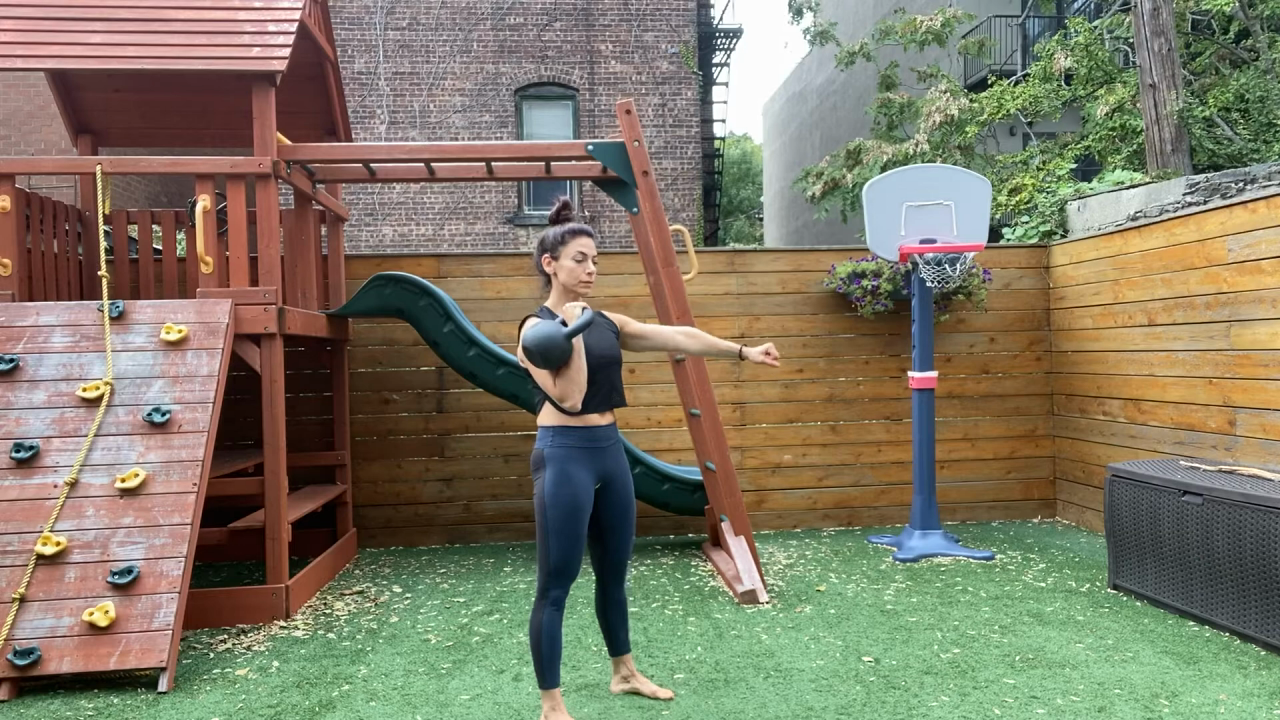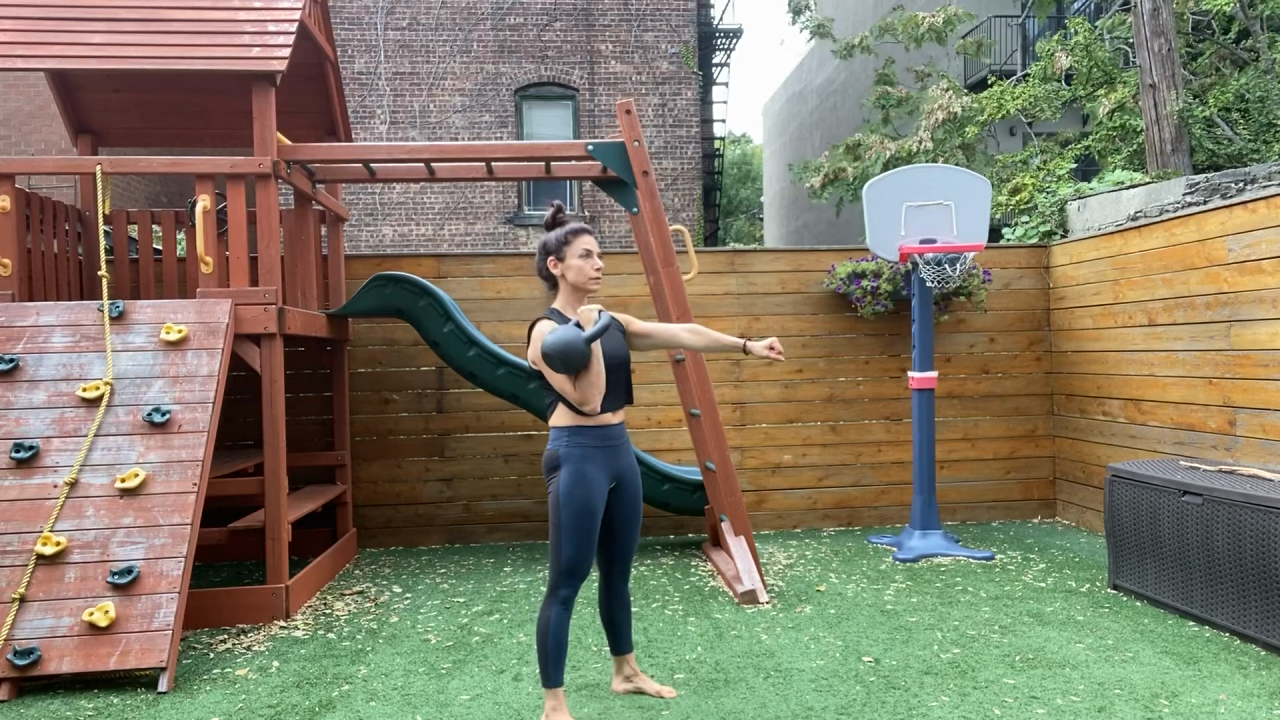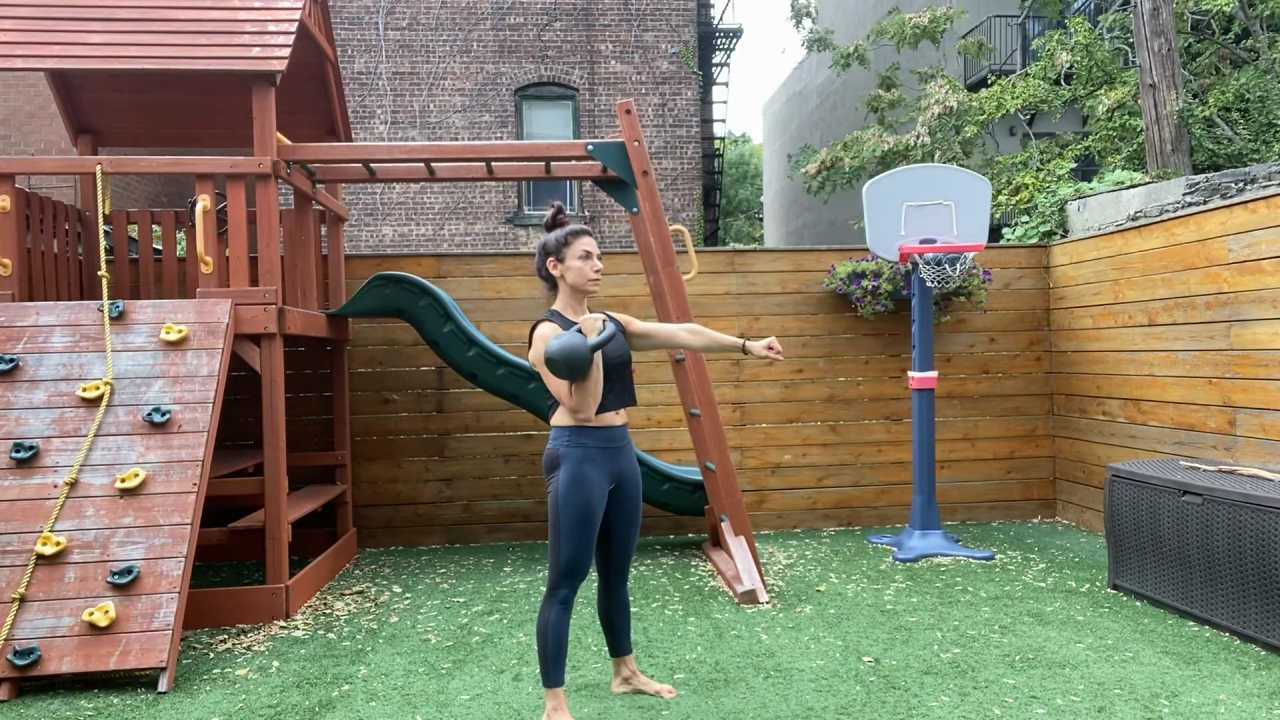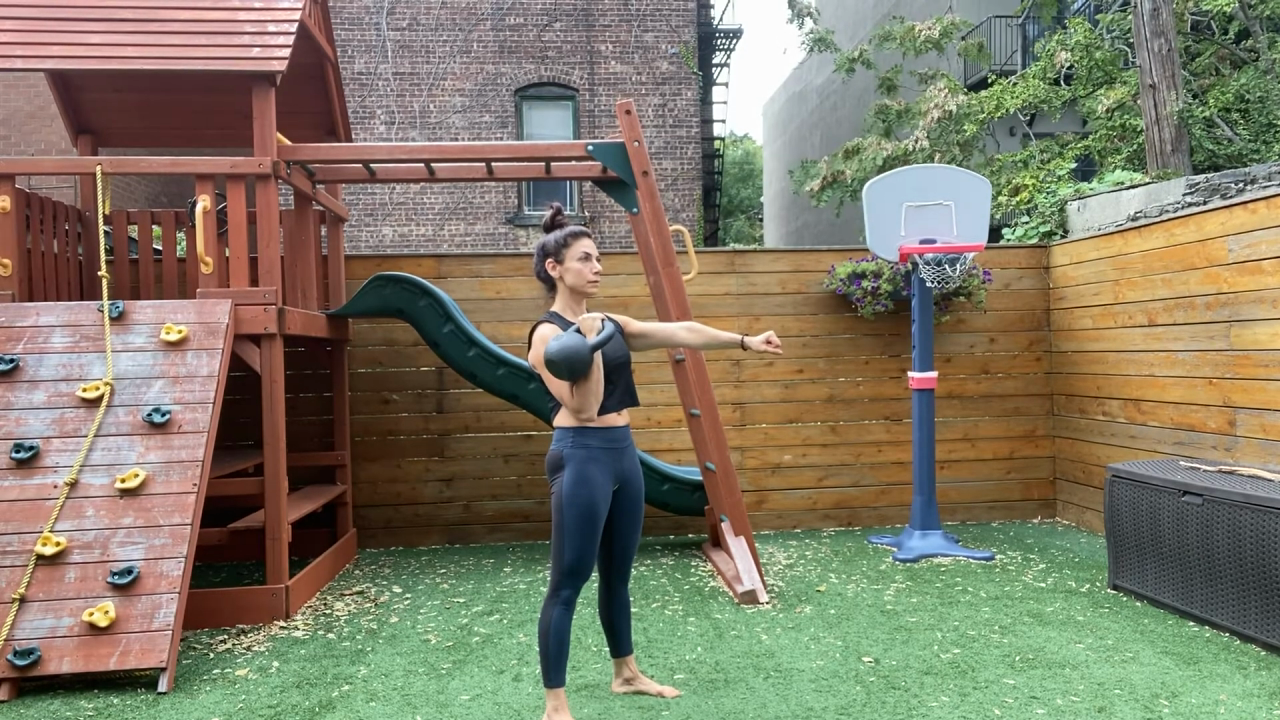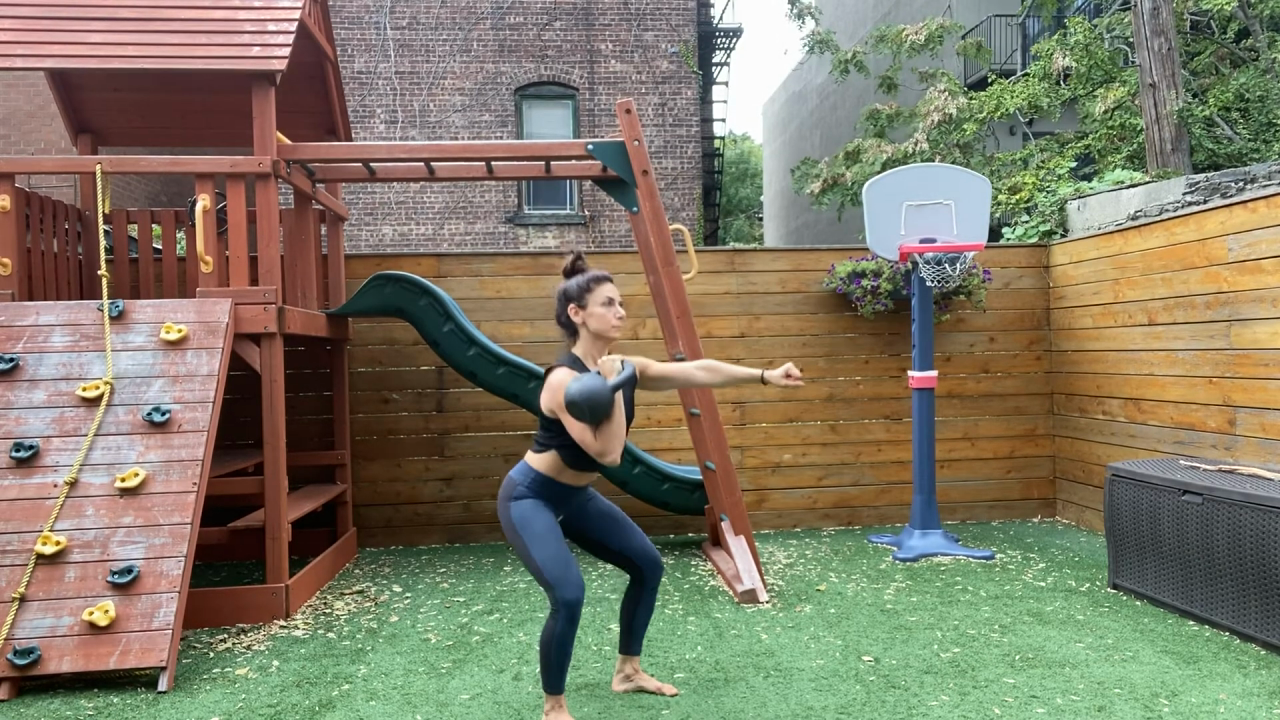
dt=1s
person 1, frame 1
left shoulder: (607, 323)
right shoulder: (536, 328)
left elbow: (678, 337)
right elbow: (569, 398)
left wrist: (742, 351)
right wrist: (572, 332)
left hip: (609, 450)
right hip: (564, 455)
left knee: (614, 571)
right knee: (556, 585)
left ankle: (624, 671)
person 1, frame 2
left shoulder: (613, 322)
right shoulder: (547, 332)
left elbow: (682, 334)
right elbow: (588, 399)
left wrist: (746, 346)
right wrist: (588, 334)
left hip: (618, 450)
right hip: (577, 456)
left knee: (618, 572)
right knee: (567, 582)
left ankle: (626, 670)
person 1, frame 3
left shoulder: (612, 323)
right shoulder: (548, 333)
left elbow: (682, 335)
right elbow: (582, 407)
left wrist: (745, 346)
right wrist: (590, 343)
left hip: (620, 451)
right hip: (578, 456)
left knee: (616, 573)
right knee: (566, 582)
left ankle: (625, 672)
person 1, frame 4
left shoulder: (610, 323)
right shoulder: (548, 334)
left elbow: (681, 333)
right elbow: (584, 408)
left wrist: (745, 341)
right wrist: (590, 343)
left hip: (623, 453)
right hip: (581, 457)
left knee: (618, 575)
right knee: (568, 583)
left ankle: (626, 672)
person 1, frame 5
left shoulder: (623, 367)
right shoulder: (563, 379)
left elbow: (698, 370)
right elbow: (608, 452)
left wrist: (765, 376)
right wrist: (610, 388)
left hip: (576, 496)
right hip: (530, 496)
left knee: (647, 564)
right knee: (569, 593)
left ankle: (628, 670)
